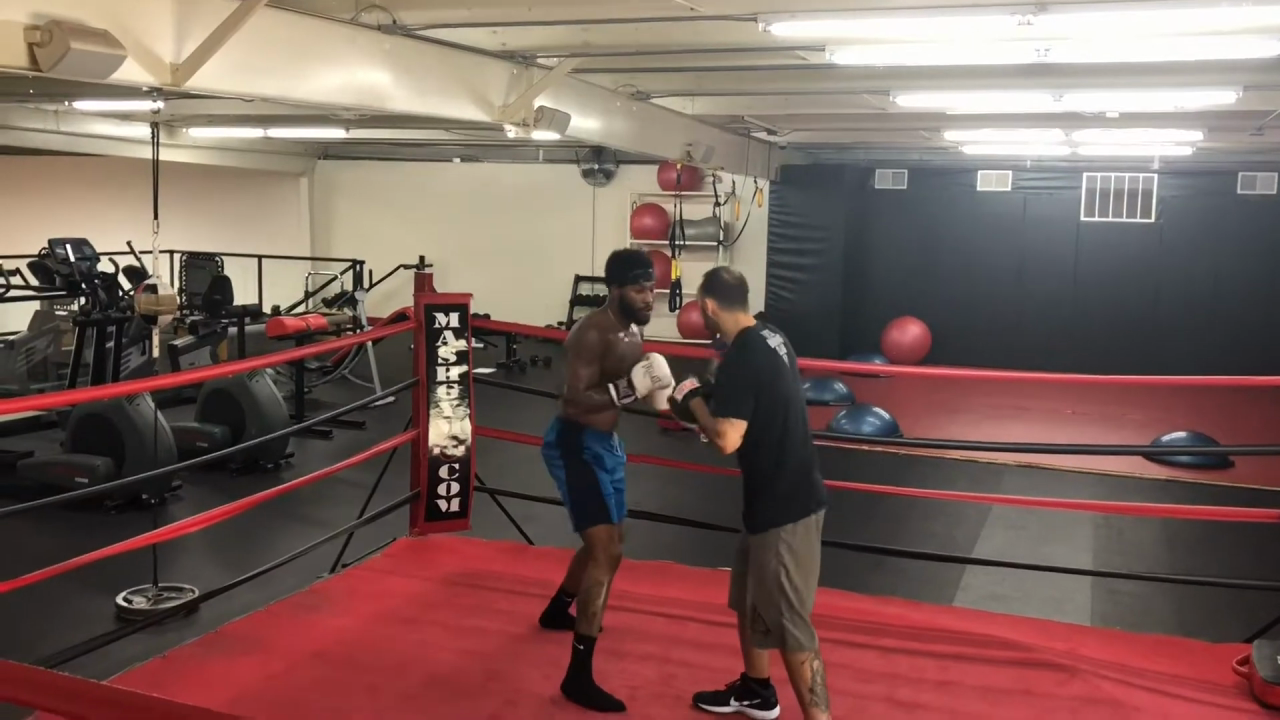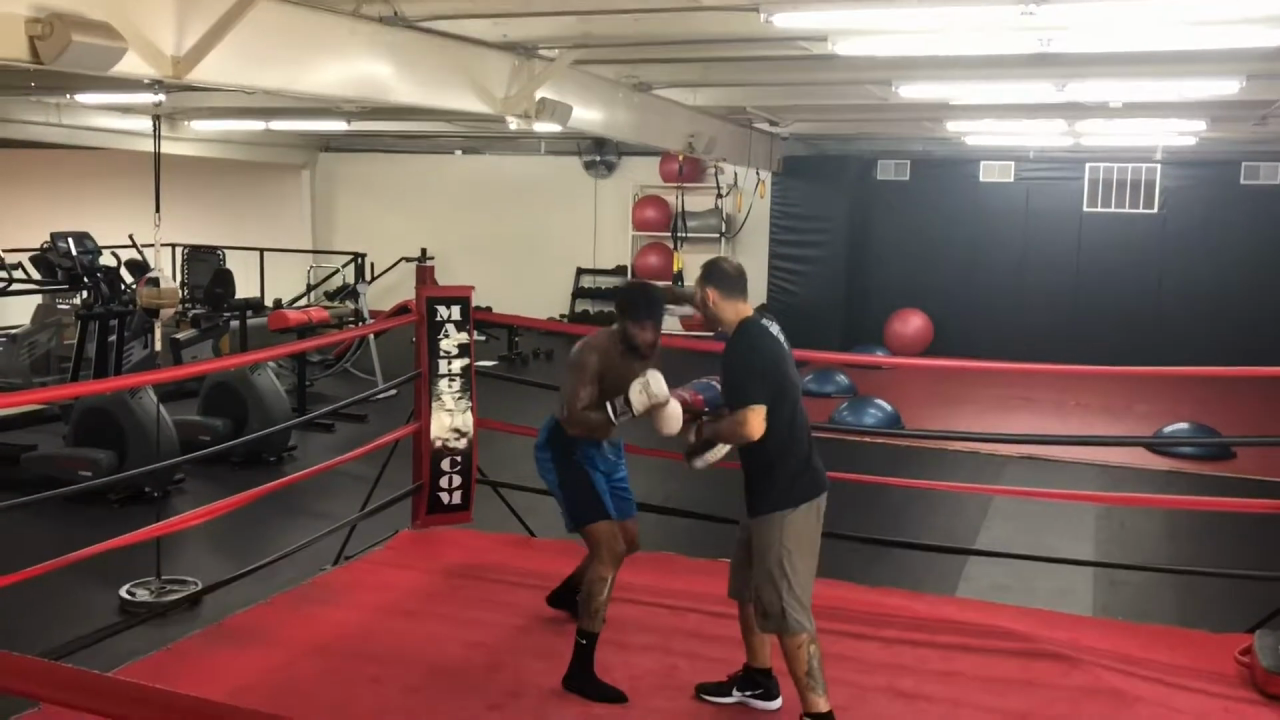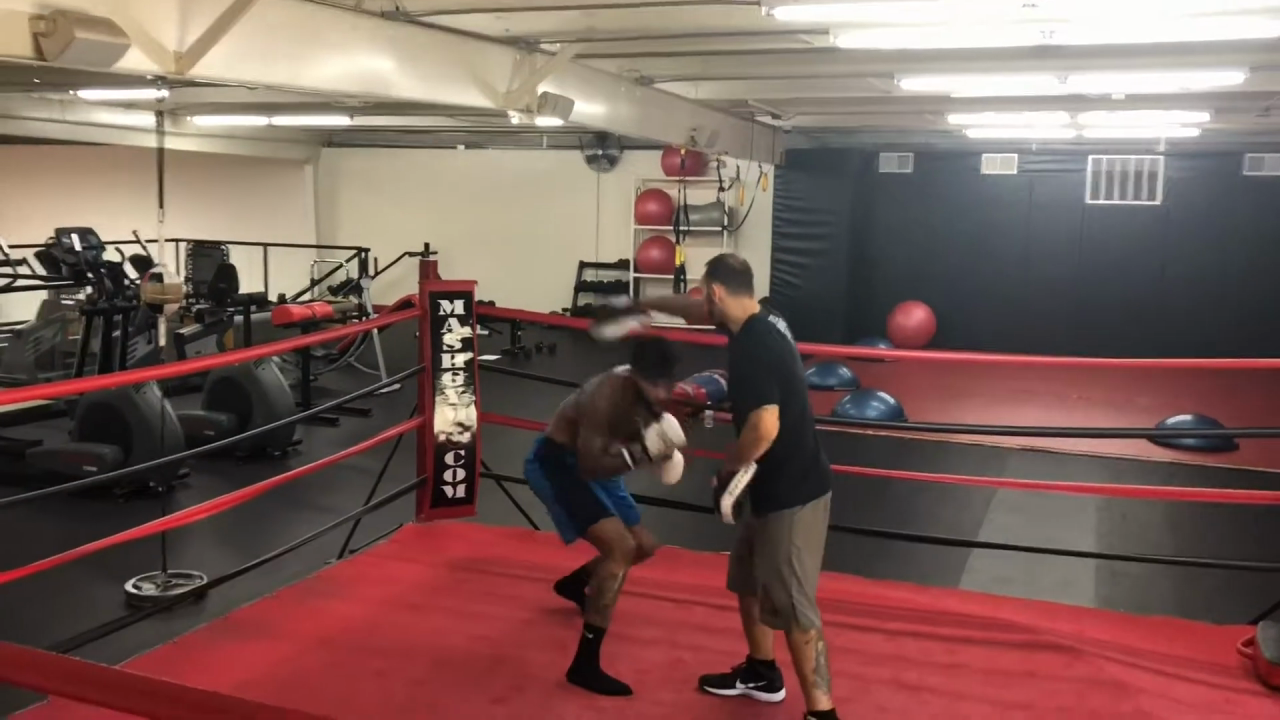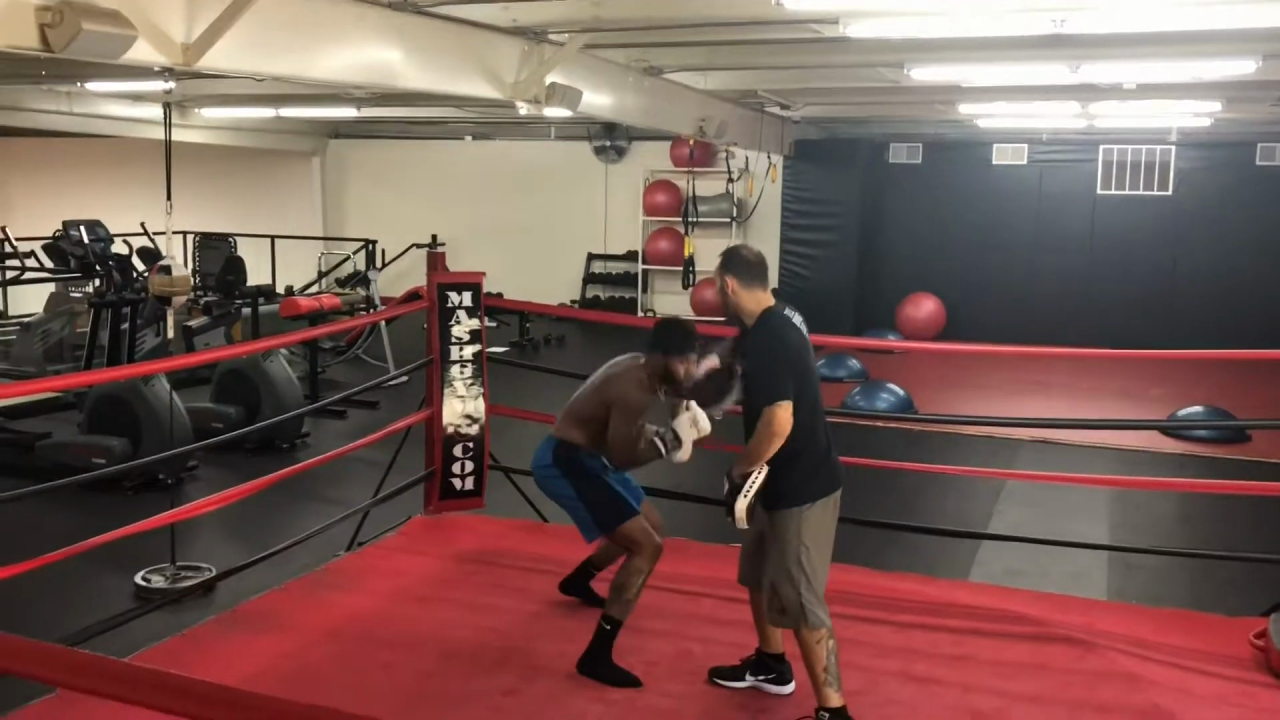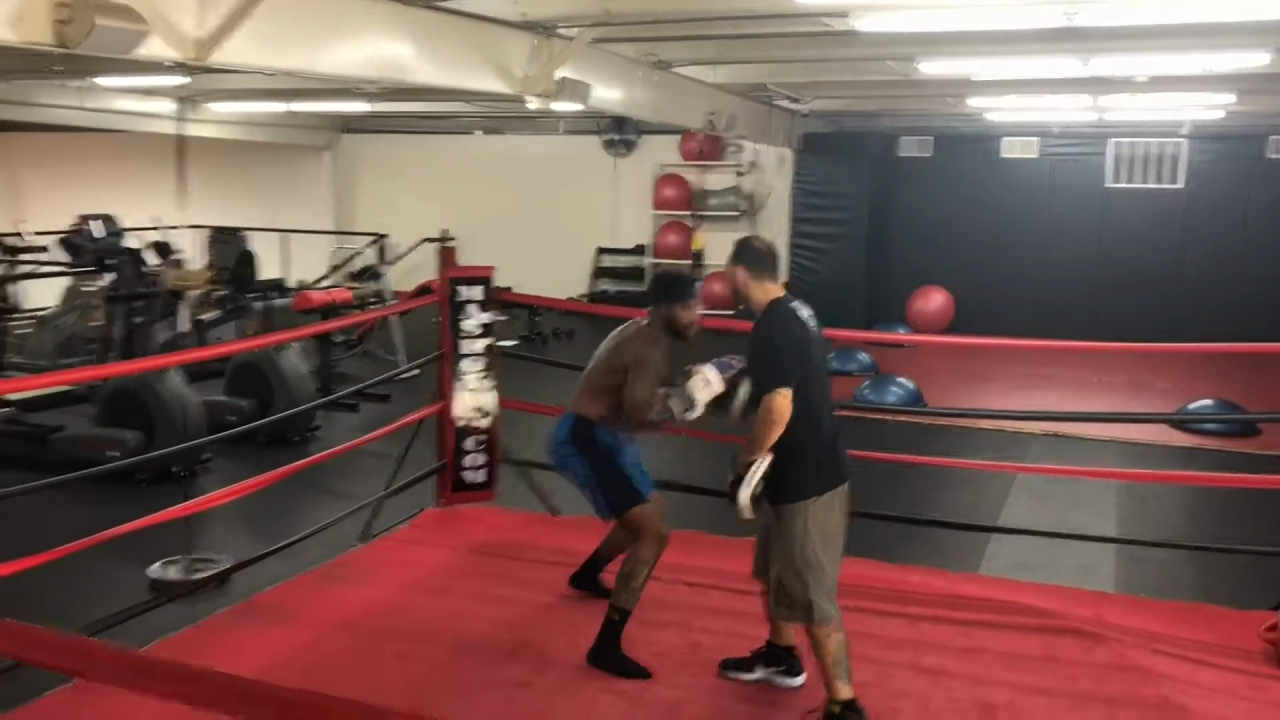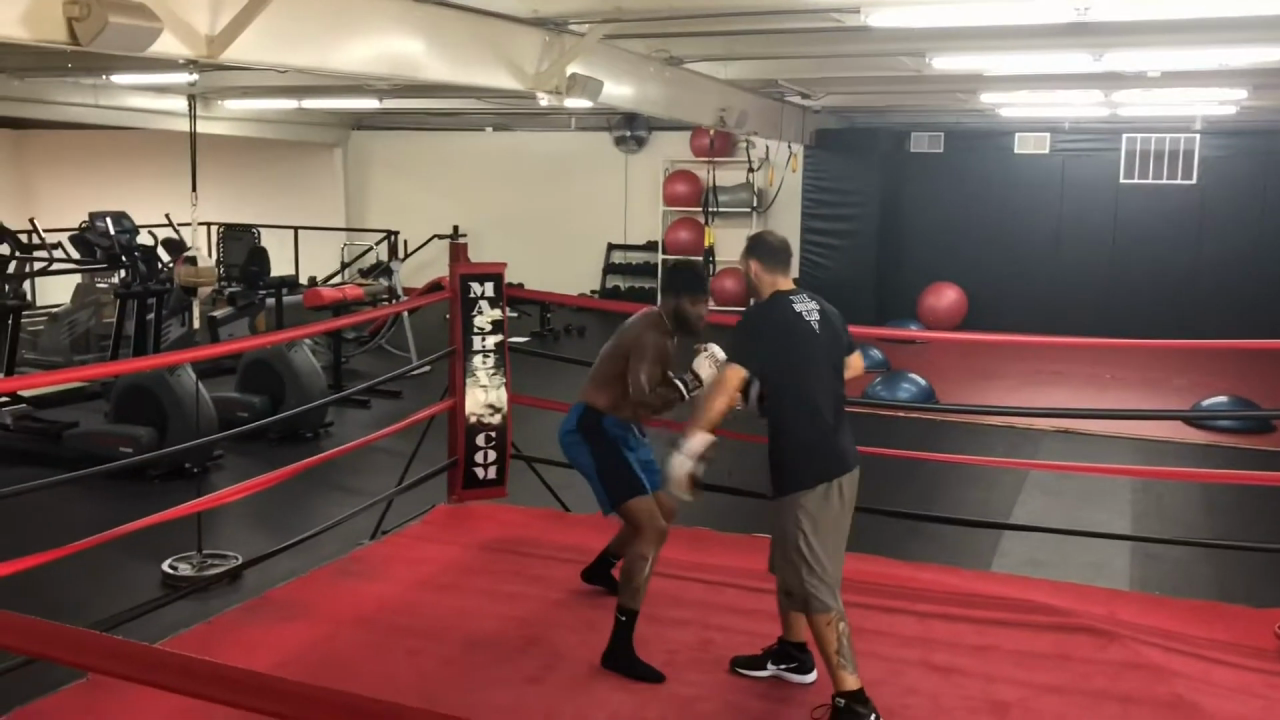
dt=0.2s
person 1, frame 1
left shoulder: (739, 360)
right shoulder: (770, 339)
left elbow: (727, 439)
left wrist: (695, 403)
right wrist: (719, 393)
left hip: (784, 506)
right hip: (784, 495)
left knee: (786, 621)
right knee: (748, 598)
person 1, frame 2
left shoulder: (744, 347)
right shoulder: (762, 326)
left elbow: (751, 426)
left wrist: (708, 431)
left hip: (788, 493)
right hip: (781, 485)
left knee: (785, 607)
right knee: (748, 586)
right ankle: (757, 680)
person 1, frame 3
left shoulder: (752, 346)
right shoulder: (763, 321)
left elbow: (765, 427)
right elbow: (701, 309)
left wrist: (730, 470)
right wrist: (648, 304)
left hip: (793, 491)
right hip: (780, 484)
left knee: (791, 603)
right knee: (747, 578)
right ankle: (760, 671)
person 1, frame 4
left shoulder: (769, 341)
right shoulder: (775, 317)
left elbow: (778, 422)
left wrist: (739, 470)
left hip: (802, 487)
right hip: (789, 481)
left knee: (800, 600)
right knee: (758, 573)
right ankle: (769, 664)
person 1, frame 5
left shoulder: (772, 330)
right shoulder: (793, 311)
left elbow: (777, 409)
left wrist: (746, 459)
right wrist: (745, 384)
left hip: (808, 480)
right hip: (797, 472)
left knee: (810, 595)
right knee: (773, 568)
right ankle: (781, 657)
person 1, frame 6
left shoulder: (763, 318)
right shoulder: (824, 310)
left elbow: (729, 383)
right elbow: (854, 367)
left wrist: (691, 442)
left hip: (809, 470)
right hip: (836, 458)
left knee: (814, 585)
right knee: (789, 564)
right ankle: (792, 654)
person 2, frame 1
left shoulder: (632, 330)
right shoulder: (592, 333)
right elbow: (575, 401)
left wrist: (651, 386)
right wrist: (630, 387)
left hip: (605, 443)
right hip: (576, 444)
left knee: (608, 540)
right knee: (607, 553)
left ankle: (557, 611)
right ankle: (579, 677)
person 2, frame 2
left shoulder: (648, 350)
right shoulder: (592, 353)
right elbow: (575, 422)
left wrist: (661, 405)
right wrist: (627, 404)
left hip: (603, 447)
right hip: (567, 449)
left knee: (628, 540)
right knee: (609, 549)
left ankle: (566, 594)
right ankle: (580, 670)
person 2, frame 3
left shoulder: (649, 393)
right shoulder: (606, 396)
right elbow: (591, 468)
left wrist: (662, 451)
right wrist: (644, 449)
left hip: (593, 465)
right hip: (557, 464)
left knee: (644, 546)
right knee: (620, 547)
left ankle: (573, 584)
right ankle: (585, 665)
person 2, frame 4
left shoulder: (643, 369)
right shoulder: (633, 387)
right elbow: (621, 458)
left wrist: (663, 433)
right wrist: (674, 436)
left hip: (586, 455)
right hip: (565, 463)
left knee: (648, 524)
right knee: (647, 546)
left ankle: (578, 579)
right ankle: (597, 656)
person 2, frame 5
left shoulder: (643, 332)
right shoulder: (647, 346)
right elbow: (638, 418)
left wrist: (676, 396)
right wrist: (688, 399)
left hip: (600, 434)
right hip: (584, 441)
left knee: (647, 510)
right knee: (653, 534)
left ankle: (587, 574)
right ankle: (607, 646)
person 2, frame 6
left shoulder: (662, 328)
right shoulder: (650, 333)
left elbow: (651, 387)
right elbow: (644, 402)
left wrist: (695, 377)
right wrist: (693, 379)
left hip: (618, 428)
right hip: (593, 430)
left knee: (664, 509)
right knee: (652, 529)
left ankle: (599, 569)
right ankle: (619, 649)
